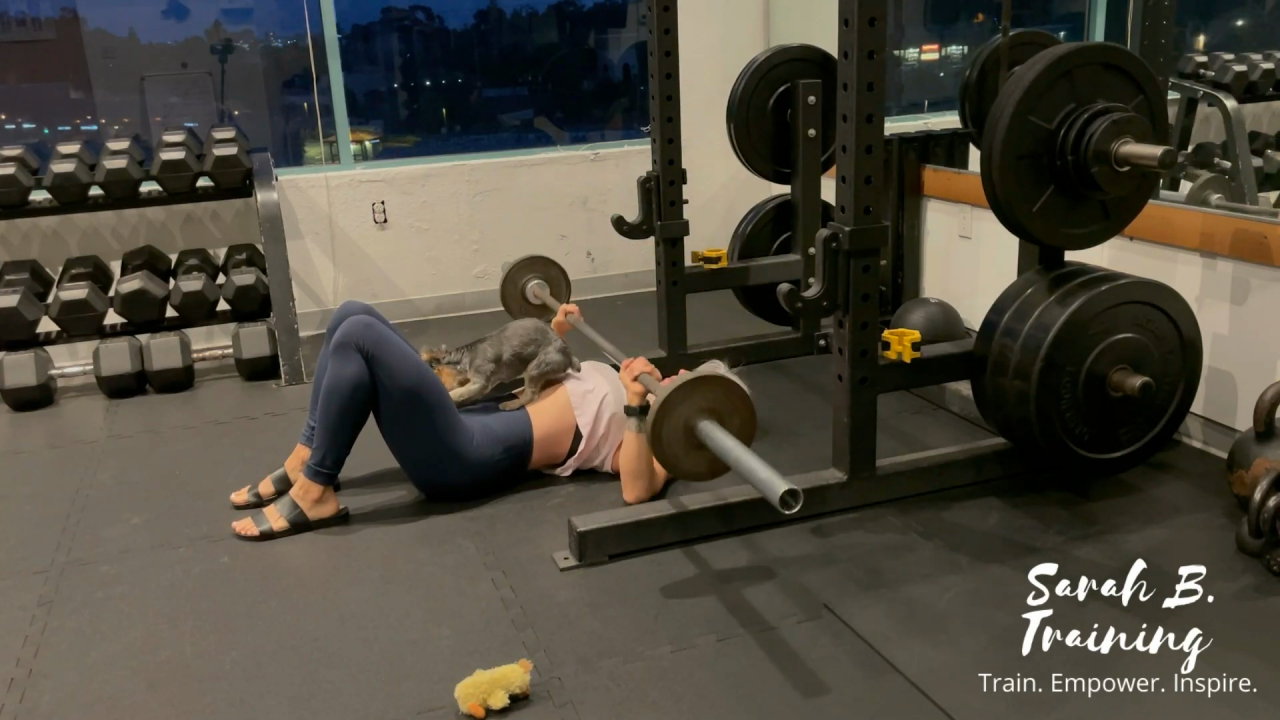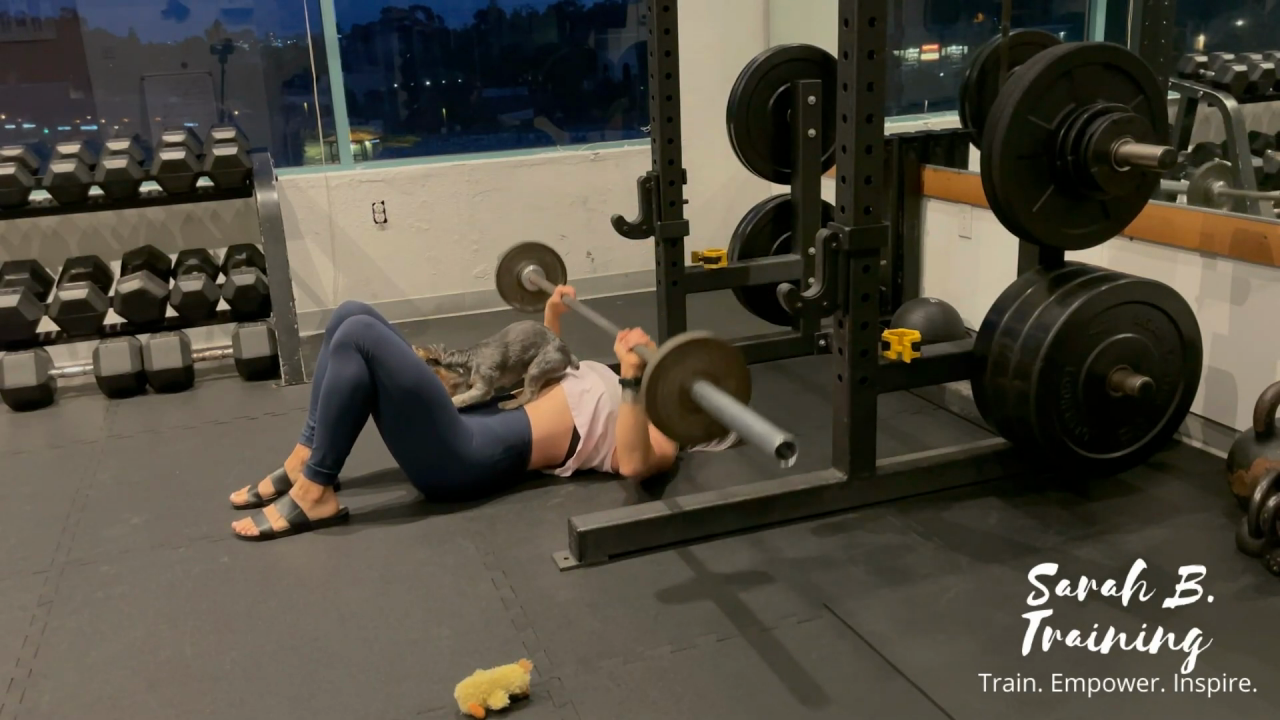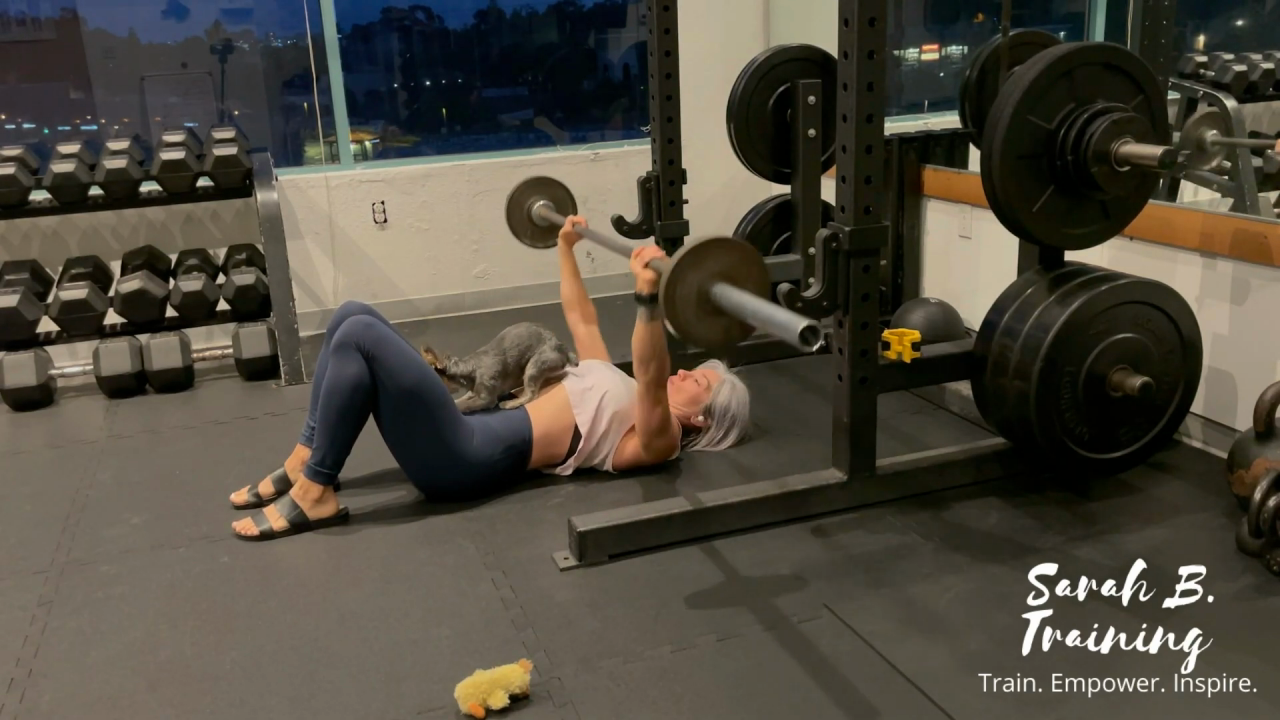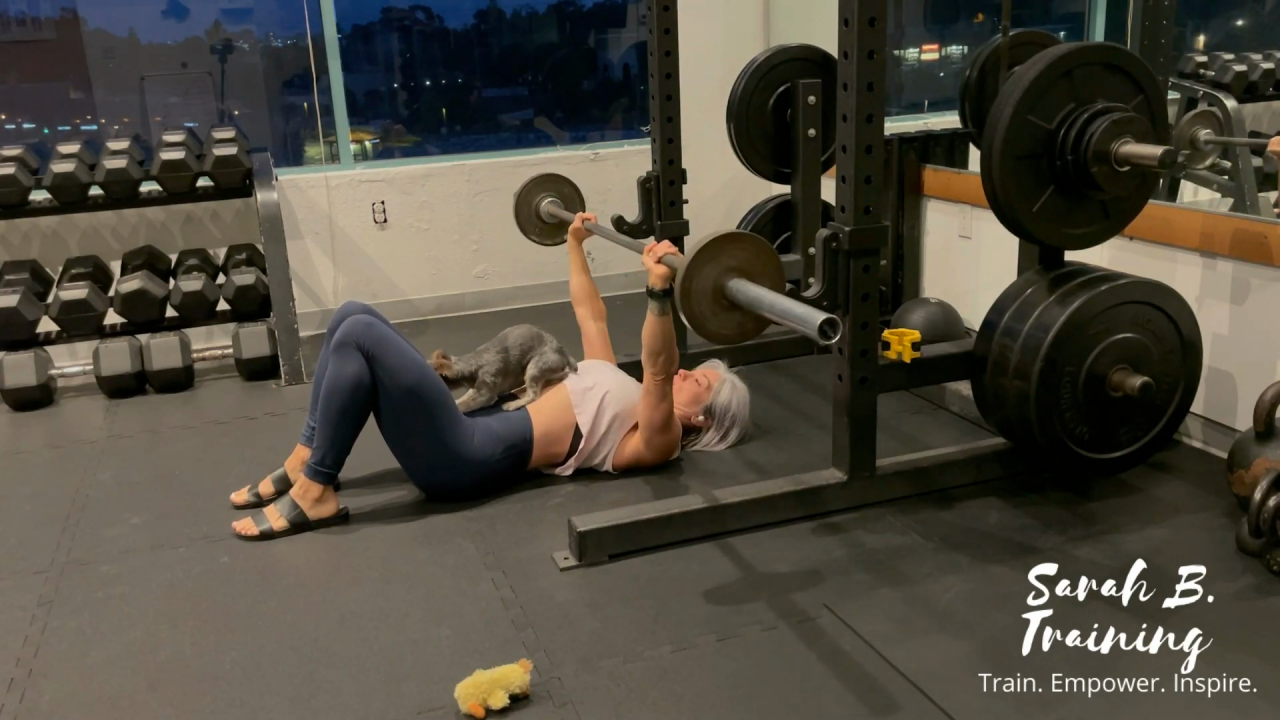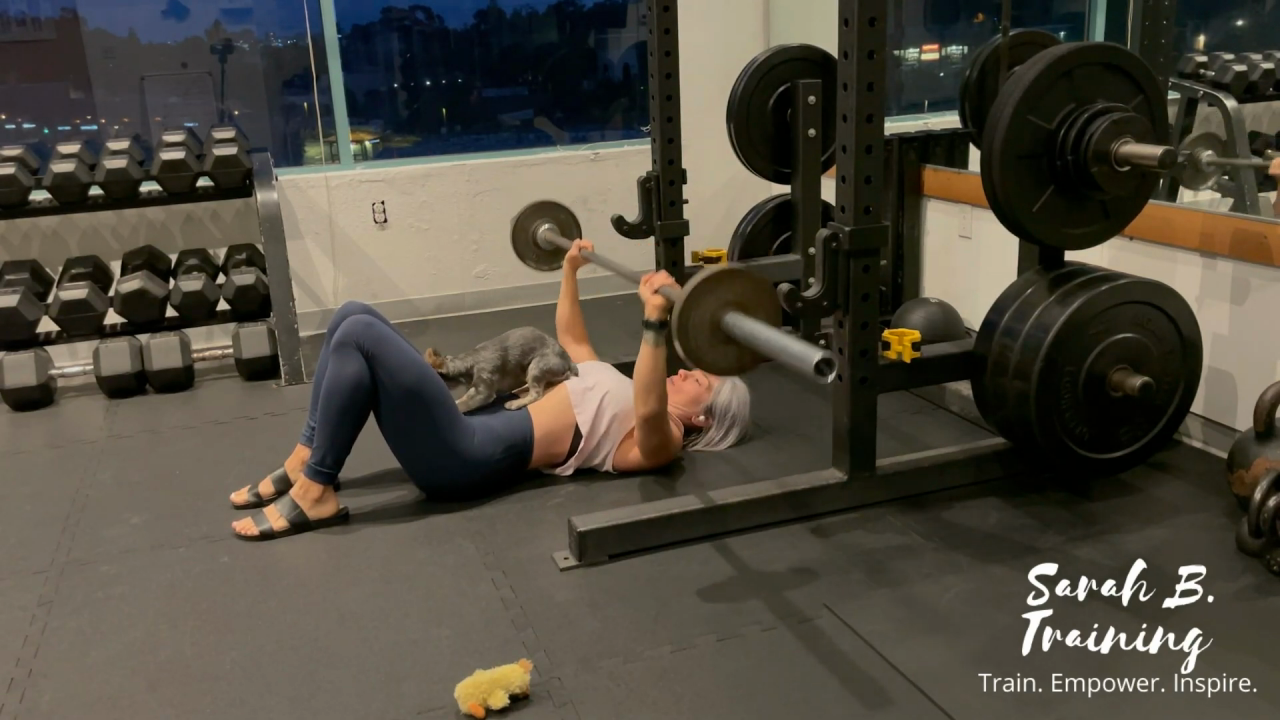
dt=0.3s
person 1, frame 1
right shoulder: (625, 385)
left elbow: (638, 491)
left wrist: (638, 406)
right wrist: (559, 334)
left hip: (468, 457)
right hip: (474, 422)
left knee: (360, 333)
right knee: (355, 315)
left ankle: (315, 496)
right ankle: (304, 464)
person 1, frame 2
left shoulder: (659, 440)
left elbow: (632, 464)
left wrist: (633, 376)
right wrist: (552, 317)
left hip: (467, 459)
right hip: (468, 421)
left knee: (357, 336)
right knee: (352, 317)
left ankle: (314, 496)
right ankle: (302, 465)
person 1, frame 3
left shoulder: (656, 439)
right shoulder: (622, 396)
left elbow: (651, 377)
right elbow: (580, 318)
left wrist: (648, 296)
right wrist: (566, 248)
left hip: (467, 458)
right hip: (467, 427)
left knee: (358, 335)
right knee: (353, 316)
left ankle: (314, 495)
right ankle: (303, 465)
person 1, frame 4
left shoulder: (657, 438)
right shoulder: (618, 389)
left elbow: (659, 370)
right elbow: (590, 314)
left wrist: (660, 290)
right wrist: (576, 243)
left hip: (467, 458)
right hip: (471, 422)
left knee: (359, 335)
right knee: (353, 316)
left ankle: (315, 494)
right ankle: (302, 465)
person 1, frame 5
left shoulder: (664, 439)
right shoulder: (625, 394)
left elbow: (648, 414)
right elbow: (569, 338)
left wrist: (658, 319)
right wrist: (570, 271)
left hip: (466, 456)
right hip: (468, 425)
left knee: (359, 334)
right knee: (354, 317)
left ankle: (314, 495)
right ankle: (301, 465)
